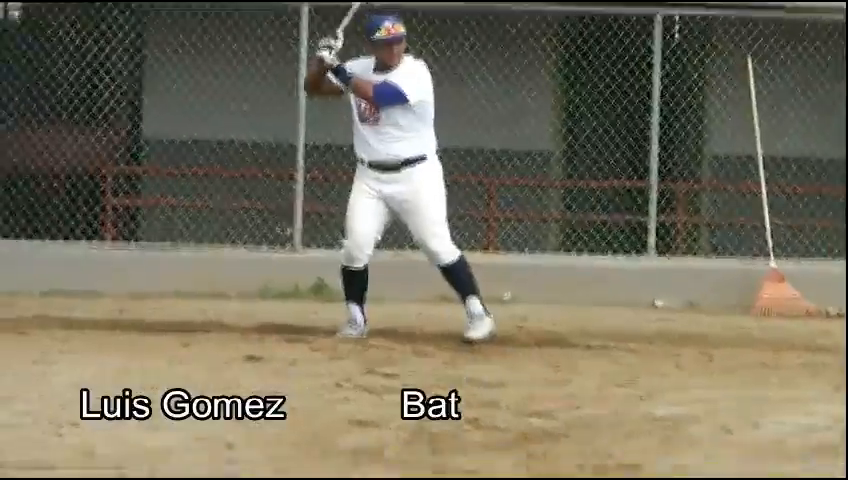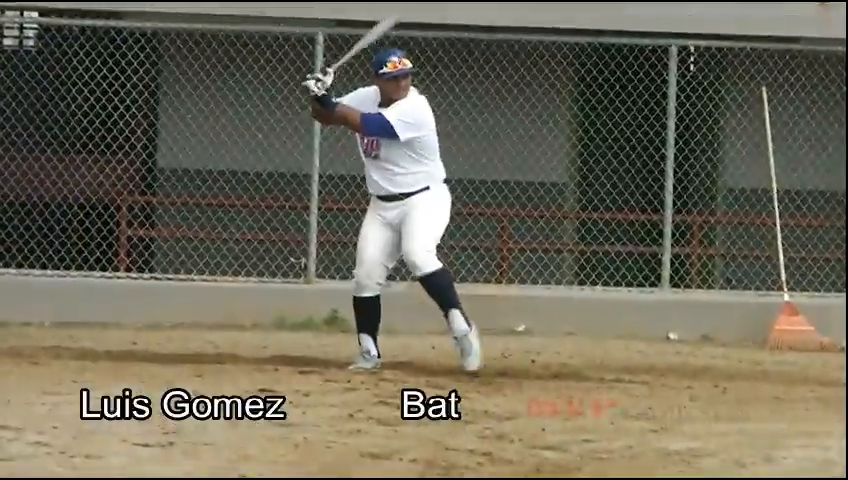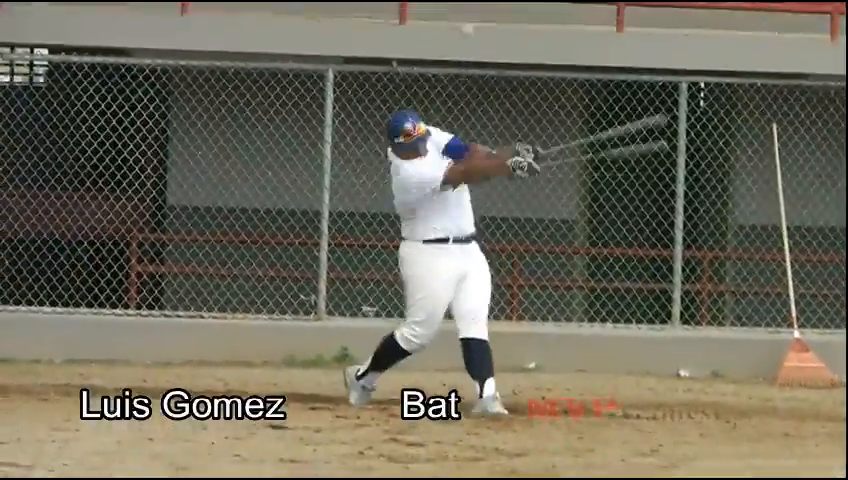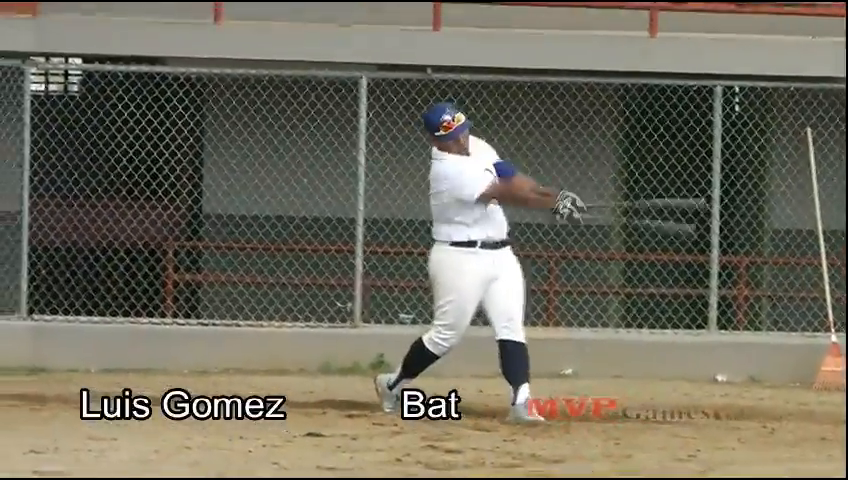
dt=0.7s
person 1, frame 1
left shoulder: (416, 72)
right shoulder: (359, 68)
left elbow: (376, 94)
right elbow: (313, 88)
left wrist: (337, 68)
right wrist: (323, 60)
left hip: (416, 173)
right hip: (371, 176)
left knee: (438, 246)
right knee: (355, 248)
left ankle: (478, 314)
right ankle: (355, 320)
person 1, frame 2
left shoulder: (414, 108)
right shoulder: (366, 97)
left elbow: (365, 125)
right elbow: (322, 116)
left wrist: (324, 99)
right wrist: (318, 93)
left hip: (424, 198)
right hip: (382, 204)
left knee: (418, 254)
right knee: (366, 277)
left ankle: (462, 328)
right ankle: (368, 352)
person 1, frame 3
left shoulder: (427, 142)
right shoulder: (409, 174)
left elbow: (466, 151)
right elbow: (463, 173)
left wrist: (509, 158)
right wrist: (509, 159)
left hip: (466, 250)
right hip: (430, 256)
left knee: (474, 326)
right knee: (418, 330)
left ankle: (488, 396)
right ankle: (363, 376)
person 1, frame 4
left shoulder: (473, 147)
right shoulder: (450, 169)
left elbow: (510, 176)
right elbow: (505, 193)
left wrist: (552, 194)
right wrist: (555, 203)
left hip: (500, 254)
right hip: (460, 259)
left knee: (511, 326)
right knee: (446, 333)
left ankle: (522, 402)
right ankle: (393, 383)
